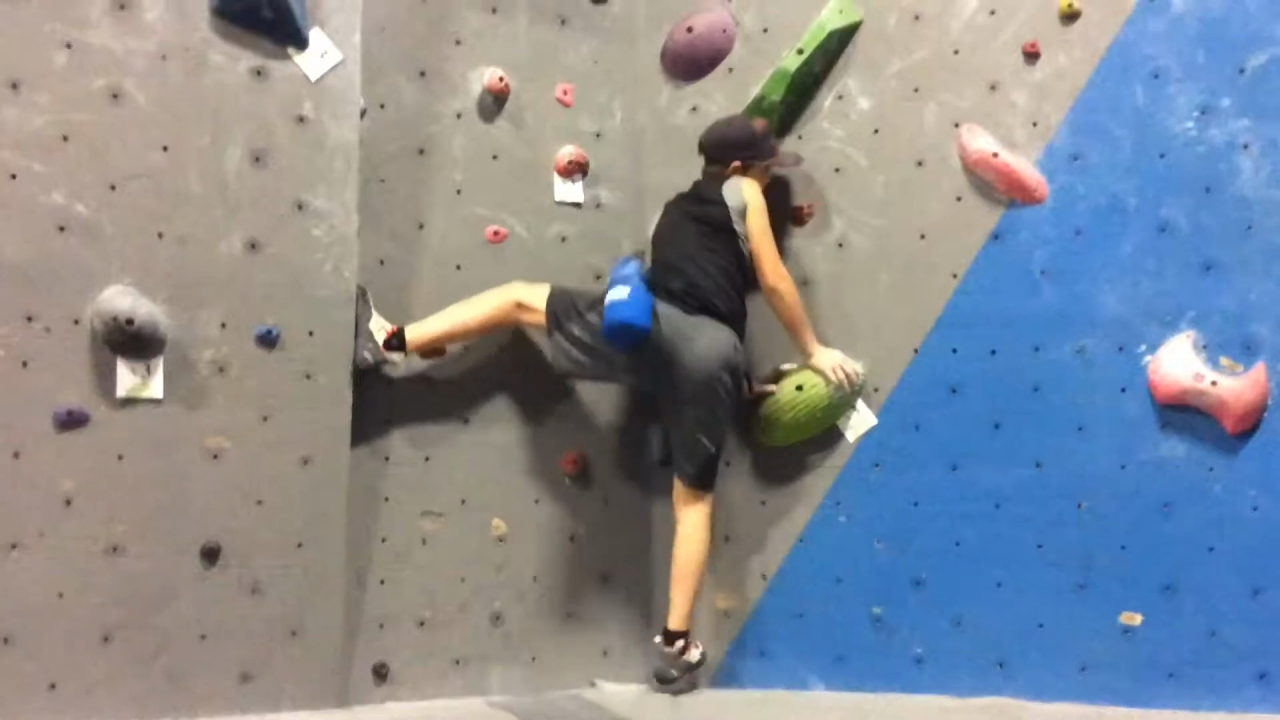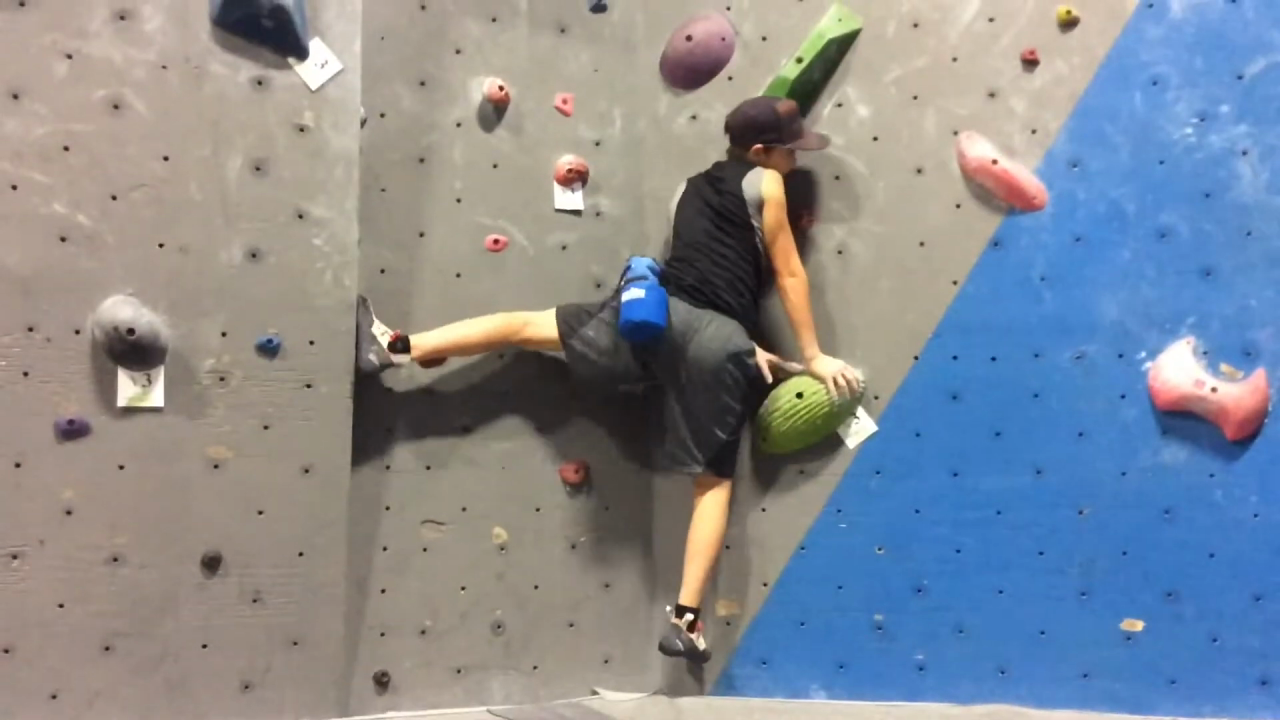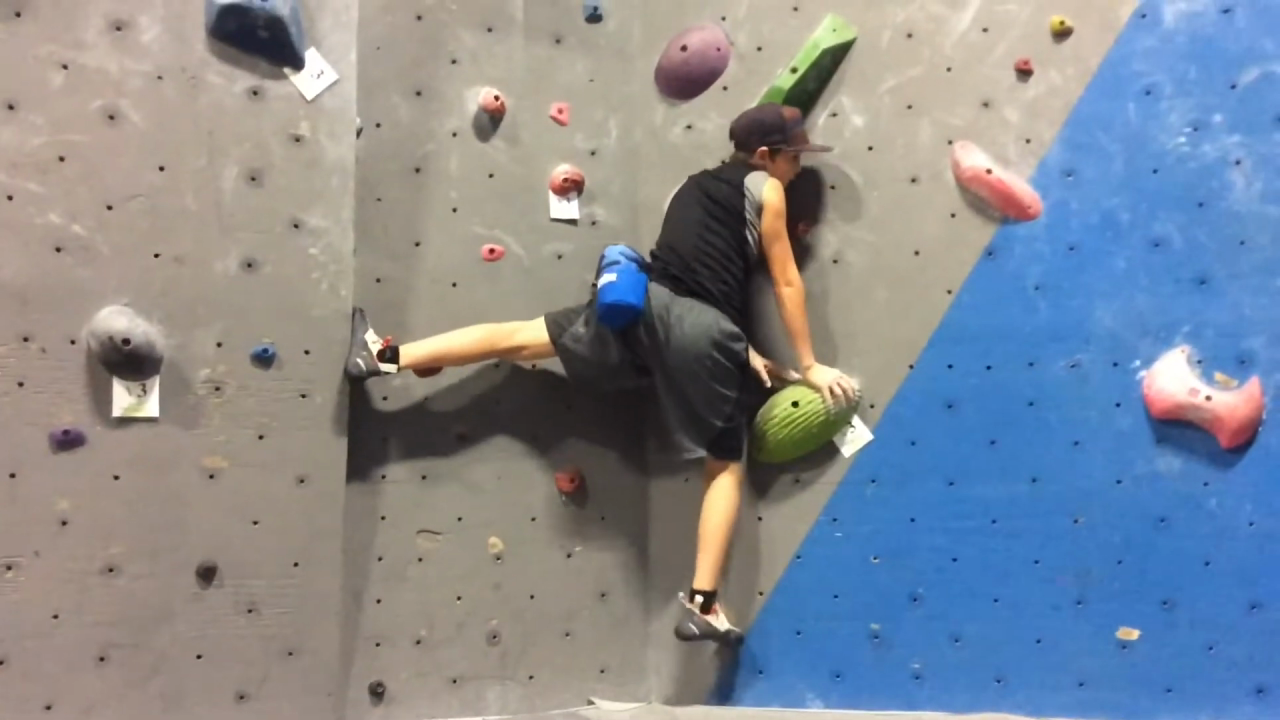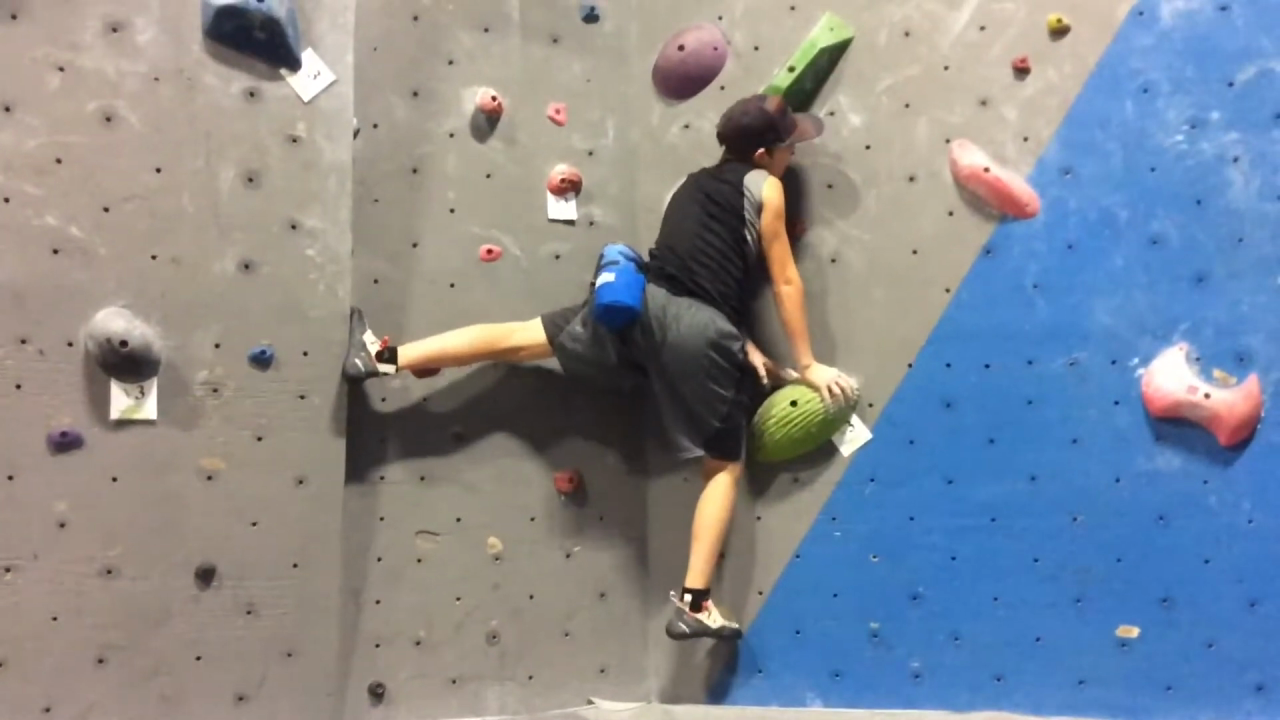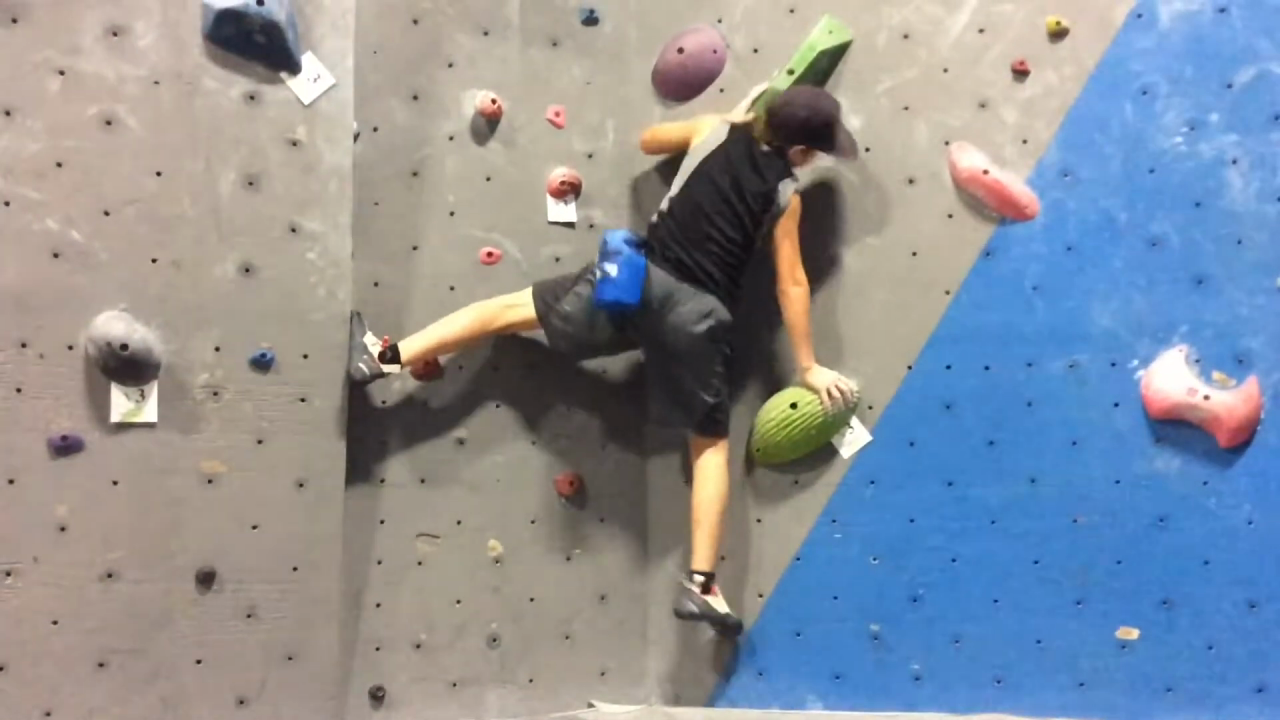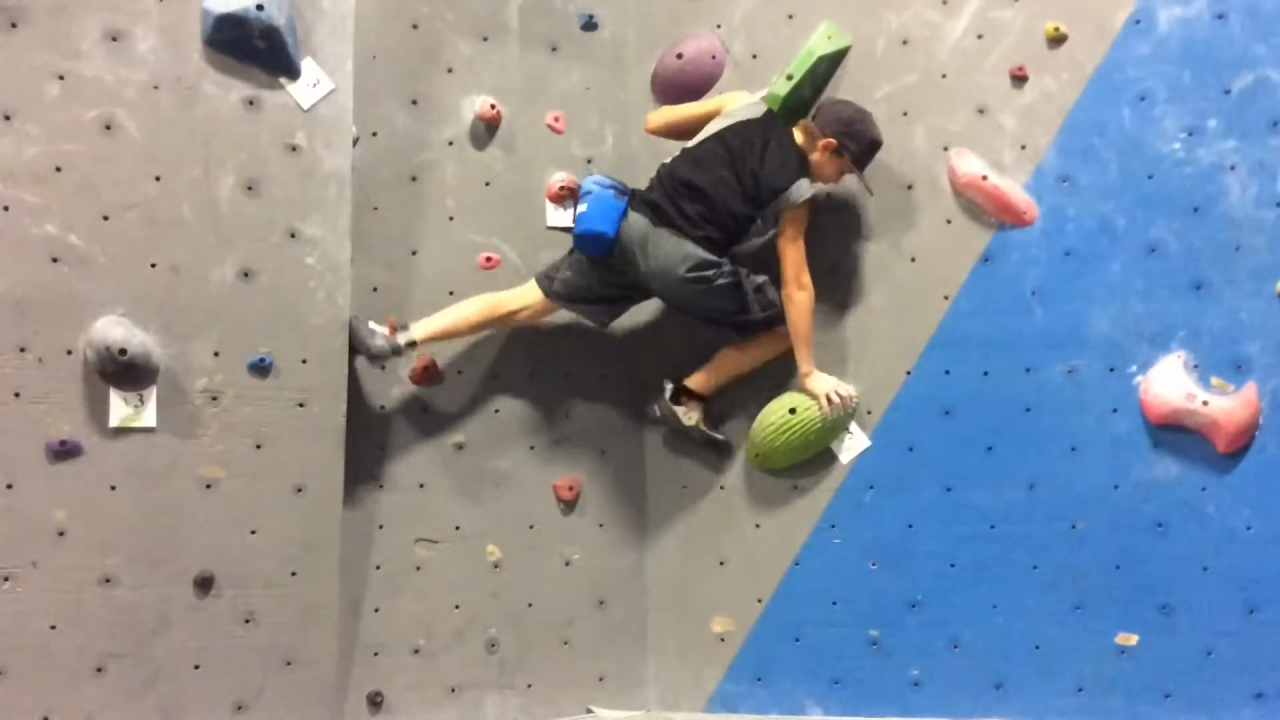
dt=0.7s
person 1, frame 1
left shoulder: (673, 210)
right shoulder: (745, 193)
right elbow: (773, 281)
left wrist: (733, 379)
right wrist: (813, 349)
left hip: (645, 318)
right hip: (712, 351)
left knee: (520, 298)
right knee: (693, 499)
left ankle: (389, 340)
right ankle: (675, 641)
person 1, frame 2
left shoulder: (694, 188)
right shoulder: (765, 183)
right elbow: (790, 275)
left wrist: (746, 348)
right wrist: (813, 357)
left hip: (658, 309)
right hip: (716, 343)
left knee: (527, 326)
right knee: (714, 483)
left ankle: (393, 346)
right ankle: (686, 620)
person 1, frame 3
left shoulder: (696, 185)
right shoulder: (765, 188)
right elbow: (786, 282)
left wrist: (741, 351)
right wrist: (808, 365)
left hip: (645, 300)
right hip: (702, 331)
left knee: (519, 339)
right knee: (725, 469)
left ankle: (384, 354)
right ankle: (702, 605)
person 1, frame 4
left shoulder: (695, 183)
right shoulder: (766, 189)
right elbow: (785, 282)
left wrist: (744, 346)
right wrist: (807, 364)
left hip: (642, 299)
right hip: (703, 333)
left knee: (518, 337)
right knee: (724, 469)
left ankle: (383, 355)
right ankle: (693, 603)
person 1, frame 5
left shoulder: (716, 132)
right shoulder: (786, 192)
left elbow: (649, 139)
right elbow: (792, 283)
right wrist: (808, 368)
left hip: (641, 276)
right hip: (699, 314)
left knee: (510, 309)
right knee: (711, 447)
left ankle: (385, 356)
right ankle: (701, 584)
person 1, frame 6
left shoulder: (744, 106)
right shoulder: (797, 188)
left elbow: (655, 123)
right elbow: (797, 286)
right wrist: (808, 371)
left hip: (631, 224)
right hip: (683, 263)
left knee: (520, 302)
right knee: (783, 324)
left ankle: (398, 336)
right ankle: (686, 396)
